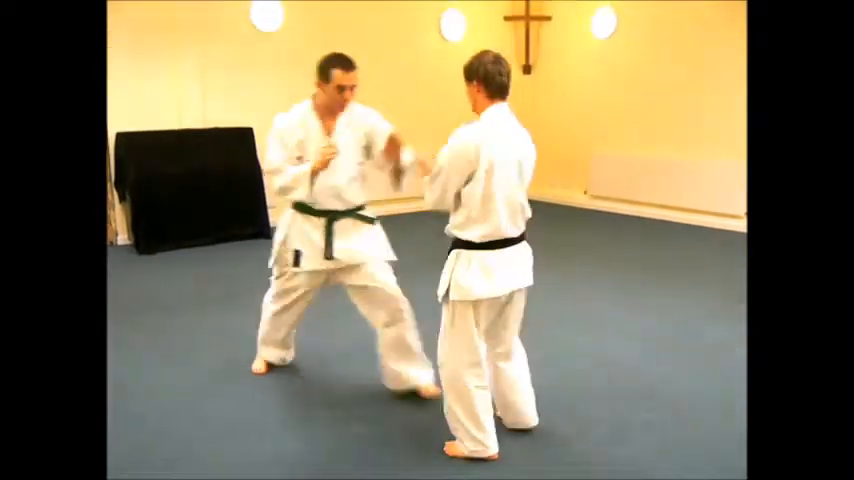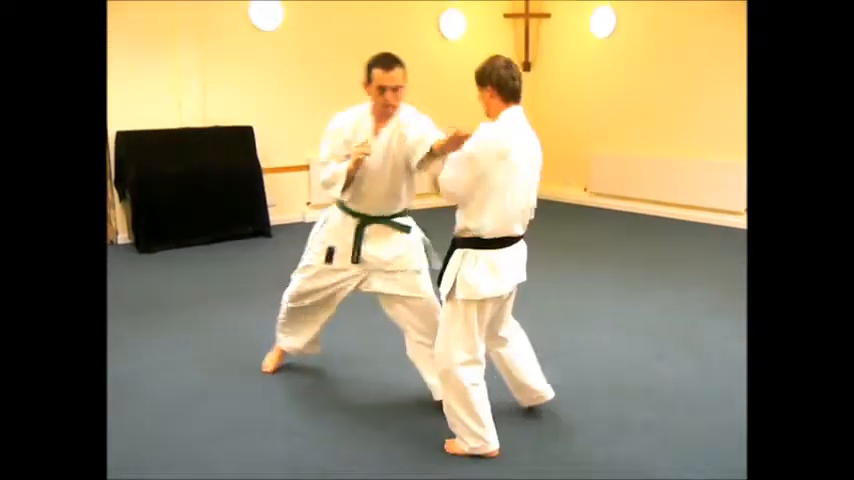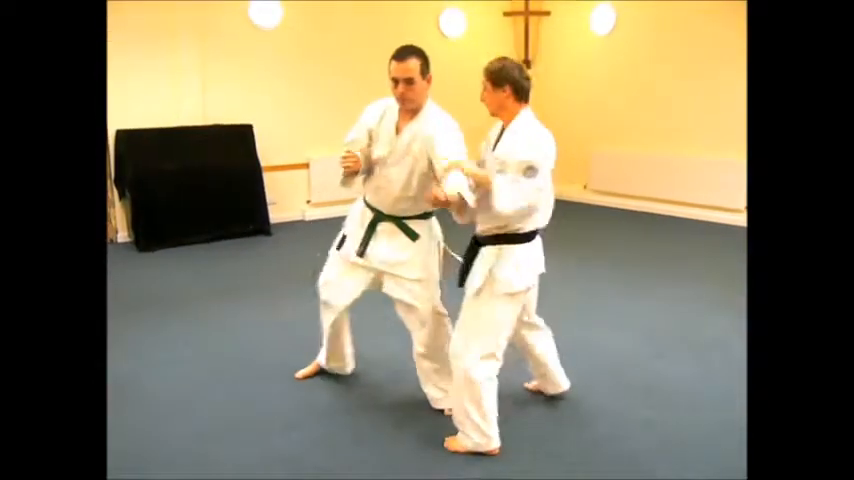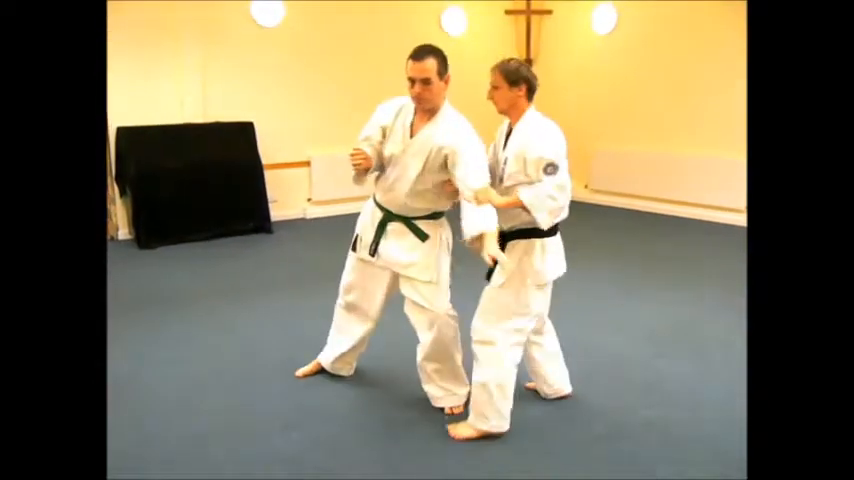
dt=0.2s
person 1, frame 1
left shoulder: (469, 138)
right shoulder: (522, 138)
left elbow: (440, 195)
left wrist: (433, 172)
right wrist: (441, 170)
left hip: (476, 259)
right hip: (514, 254)
left knee: (459, 356)
right knee: (503, 343)
left ankle: (476, 441)
right ankle: (519, 412)
person 1, frame 2
left shoulder: (494, 135)
right shoulder: (526, 136)
left elbow: (455, 187)
left wrist: (453, 157)
left hip: (480, 258)
right hip: (509, 251)
left knee: (456, 354)
right knee: (500, 331)
left ankle: (477, 439)
right ankle: (534, 389)
person 1, frame 3
left shoulder: (534, 137)
right shoulder: (505, 133)
left elbow: (521, 197)
right elbow: (487, 189)
left wrist: (478, 177)
right wrist: (452, 198)
left hip: (507, 254)
right hip: (516, 248)
left knee: (473, 346)
right knee: (524, 321)
left ankle: (479, 436)
right ankle: (552, 380)
person 1, frame 4
left shoulder: (544, 133)
right shoulder: (507, 131)
left elbow: (554, 191)
right elbow: (493, 176)
left wrist: (505, 201)
left hip: (532, 247)
right hip: (519, 242)
left knee: (494, 330)
right knee: (531, 321)
left ankle: (488, 418)
right ankle: (553, 383)
person 2, frame 1
left shoulder: (364, 119)
right shoulder: (288, 124)
left elbow: (398, 160)
right elbow: (281, 182)
left wrist: (397, 155)
right wrist: (313, 168)
left hip: (355, 227)
right hip: (306, 225)
left knee: (389, 302)
right knee: (285, 296)
left ankle: (412, 375)
right ankle: (271, 352)
person 2, frame 2
left shoulder: (413, 124)
right shoulder: (345, 122)
left elbow: (430, 145)
right elbow: (326, 176)
left wrist: (445, 145)
right wrist: (350, 167)
left hip: (393, 233)
right hip: (343, 226)
left knee: (422, 309)
right knee: (306, 291)
right ankle: (284, 344)
person 2, frame 3
left shoulder: (441, 128)
right shoulder: (376, 112)
right elbow: (354, 153)
right wrist: (352, 164)
left hip: (412, 233)
right hip: (366, 220)
left knee: (426, 315)
right knee: (333, 292)
left ankle: (447, 393)
right ankle: (332, 359)
person 2, frame 4
left shoulder: (458, 134)
right shoulder: (391, 110)
left elbow: (476, 189)
right elbow: (371, 152)
left wrist: (486, 237)
right wrist: (364, 162)
left hip: (423, 234)
right hip: (378, 220)
left knee: (435, 315)
right knee: (355, 297)
left ankle: (449, 391)
right ankle: (334, 358)
